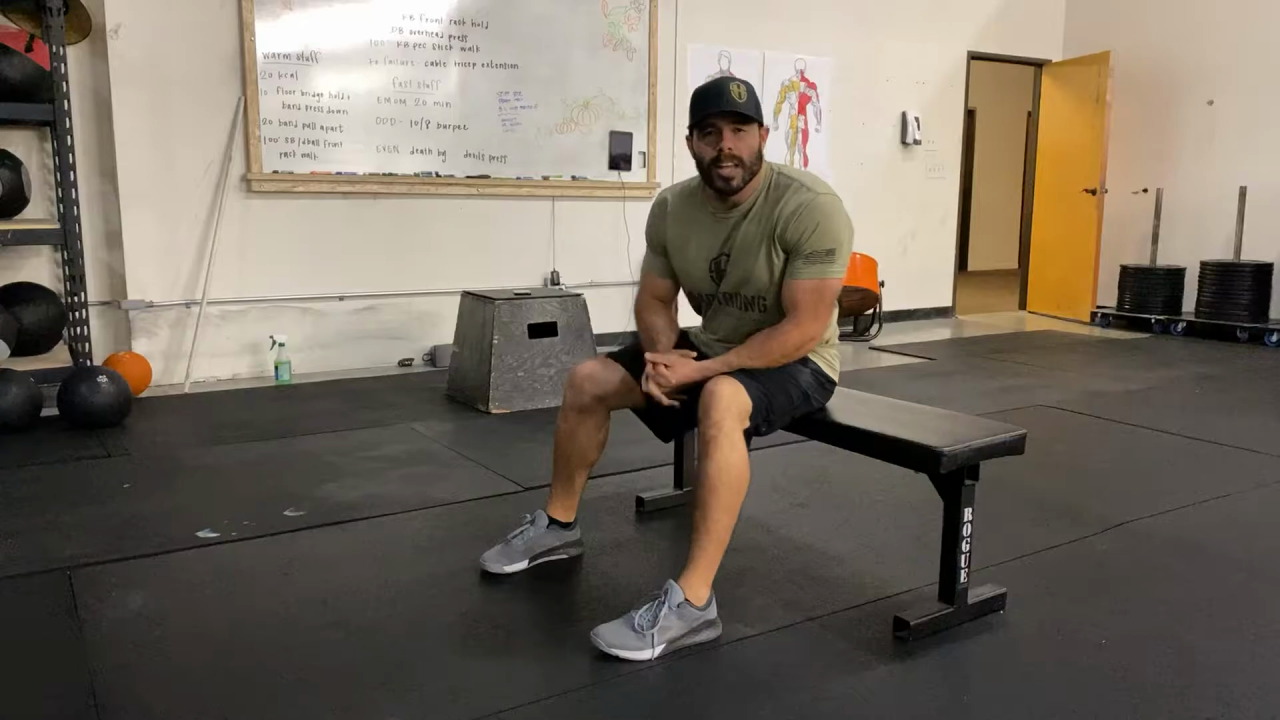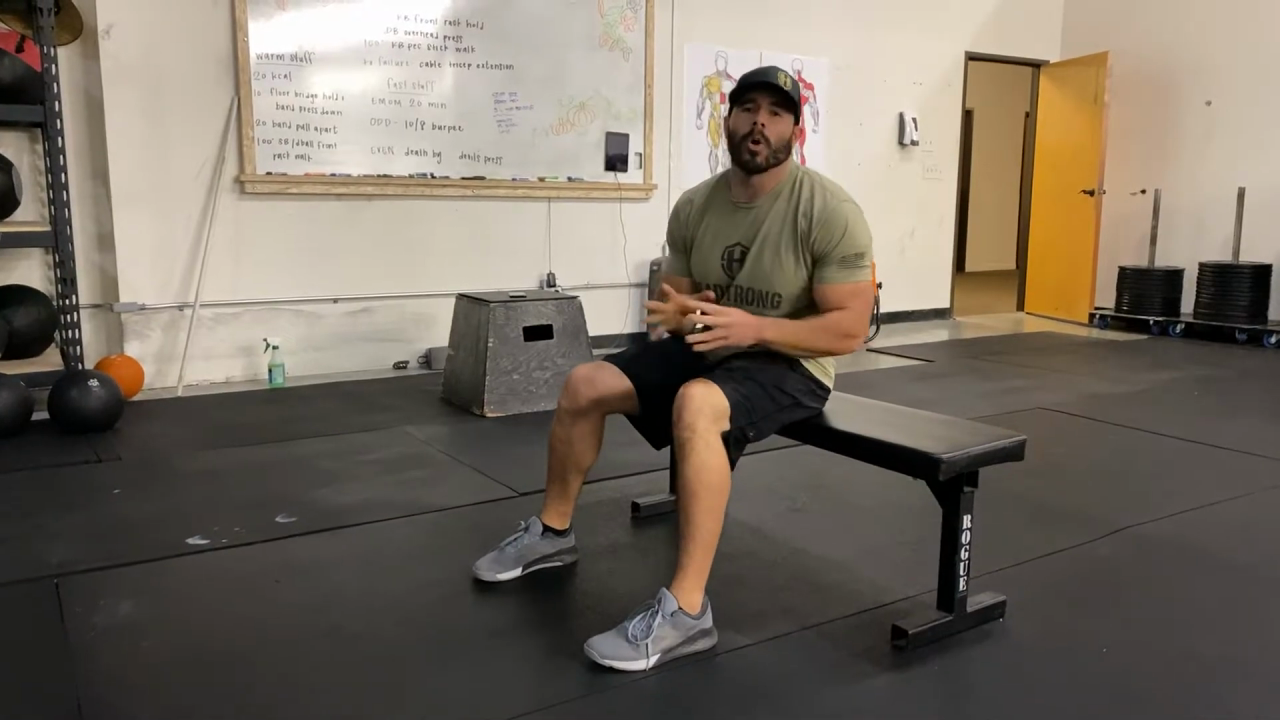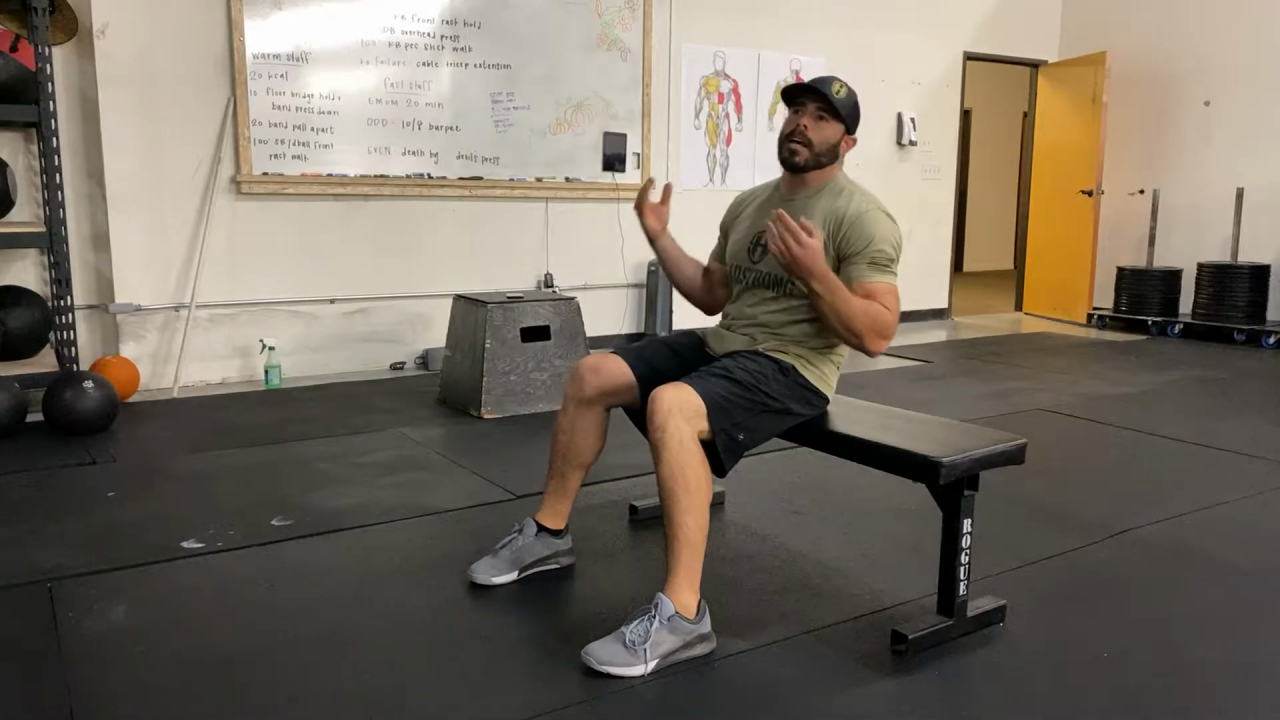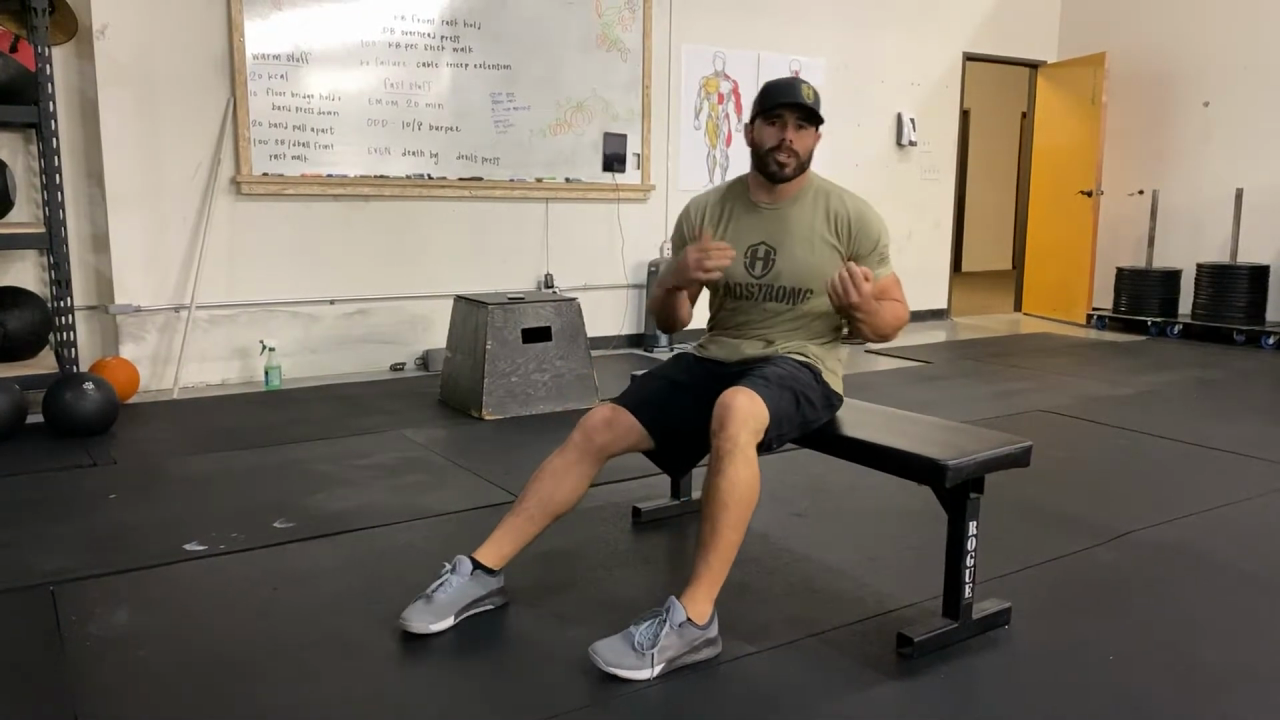
dt=1s
person 1, frame 1
left shoulder: (810, 207)
right shoulder: (672, 207)
left elbow: (803, 330)
right elbow: (654, 299)
left wrist: (699, 370)
right wrist: (665, 355)
left hip: (794, 361)
right hip: (711, 348)
left knee: (720, 400)
right knee: (587, 381)
left ankle: (691, 602)
right ankle: (558, 525)
person 1, frame 2
left shoulder: (829, 212)
right shoulder: (695, 206)
left elbow: (850, 329)
right elbow: (679, 305)
left wrist: (760, 328)
right wrist: (674, 314)
left hip: (789, 365)
right hip: (711, 350)
left knee: (695, 405)
right knee: (583, 384)
left ankle: (685, 610)
right ankle: (552, 532)
person 1, frame 3
left shoulder: (861, 217)
right shoulder: (750, 203)
left elbow: (876, 335)
right elbow: (711, 296)
left wrist: (815, 273)
right wrist: (660, 239)
left hip: (791, 367)
right hip: (724, 343)
left knee: (668, 407)
right knee: (591, 375)
left ankle: (682, 614)
right ankle: (547, 534)
person 1, frame 4
left shoulder: (849, 216)
right shoulder: (705, 211)
left elbow: (893, 316)
right elbow: (665, 321)
left wrist: (861, 304)
right wrist: (679, 282)
left hip: (799, 367)
right hip: (715, 359)
left knee: (734, 413)
right knee: (598, 427)
left ankle: (693, 619)
right ankle: (481, 571)
